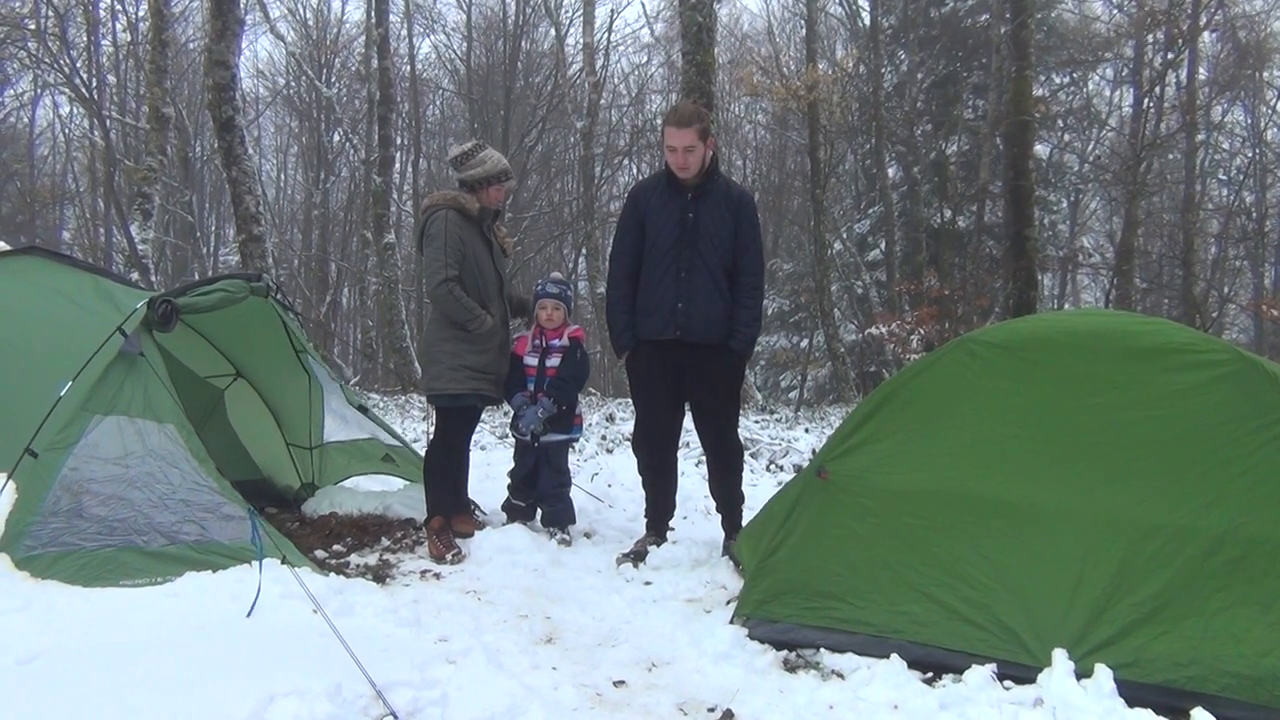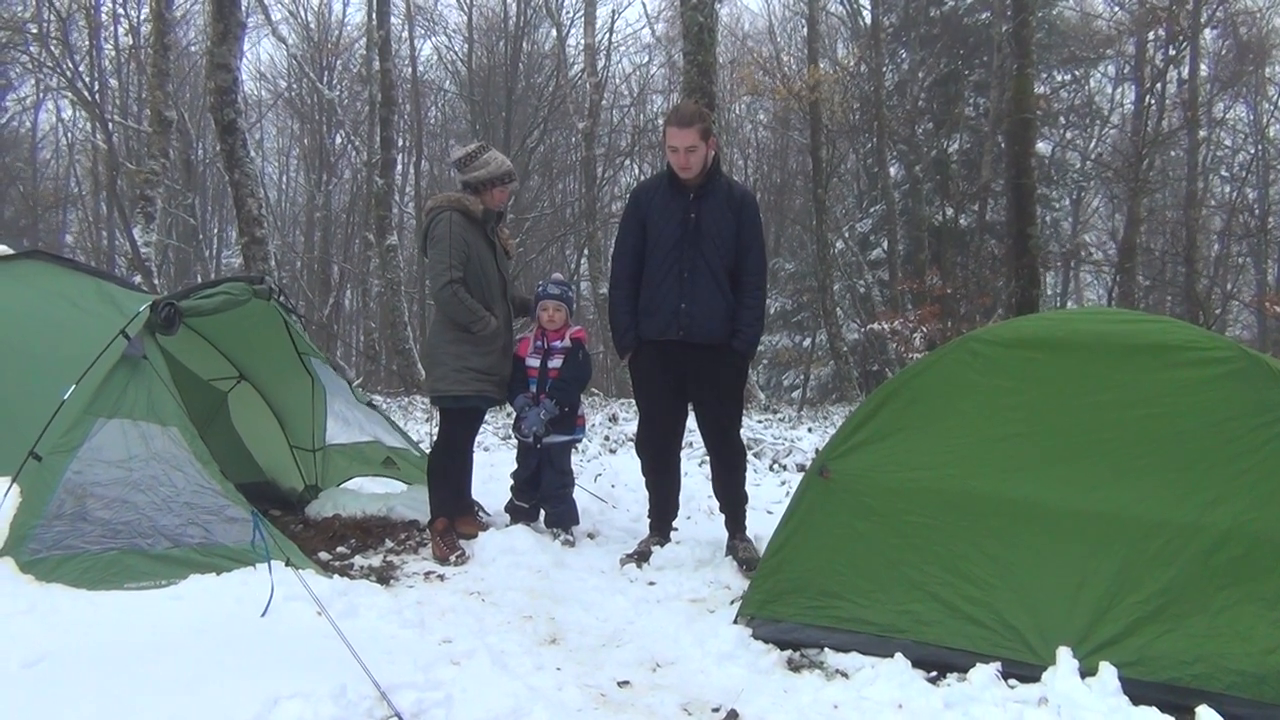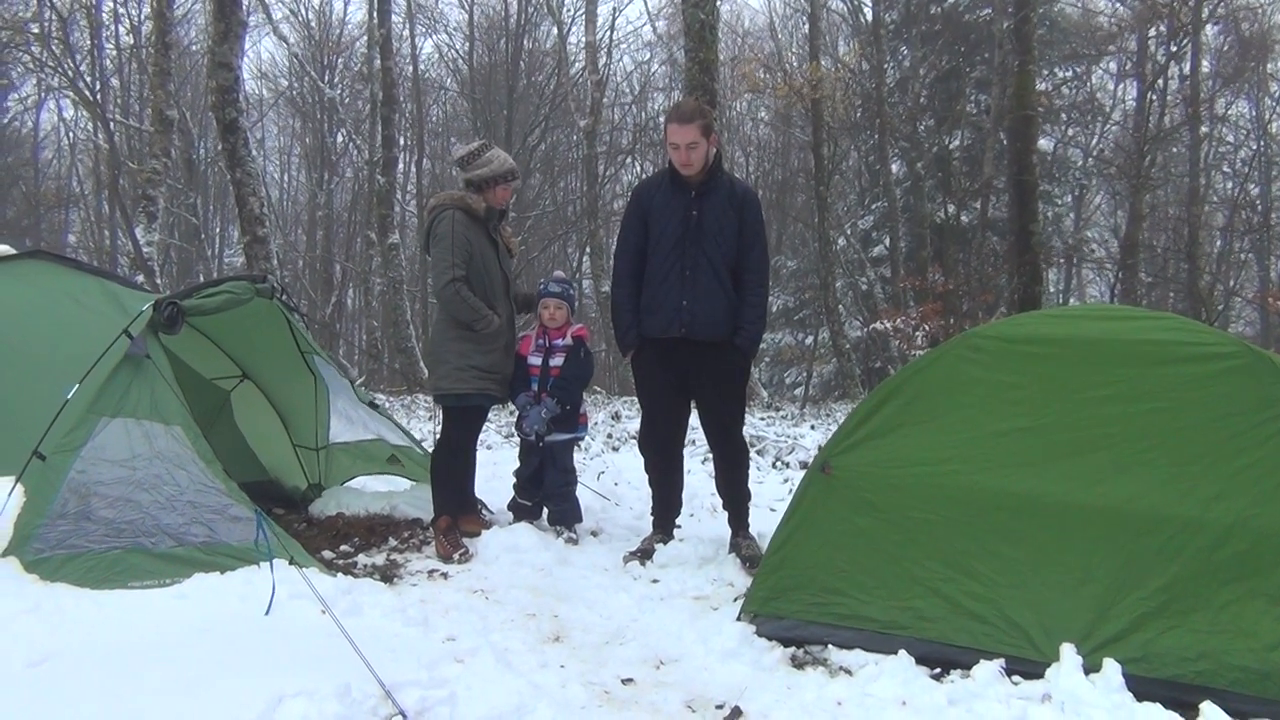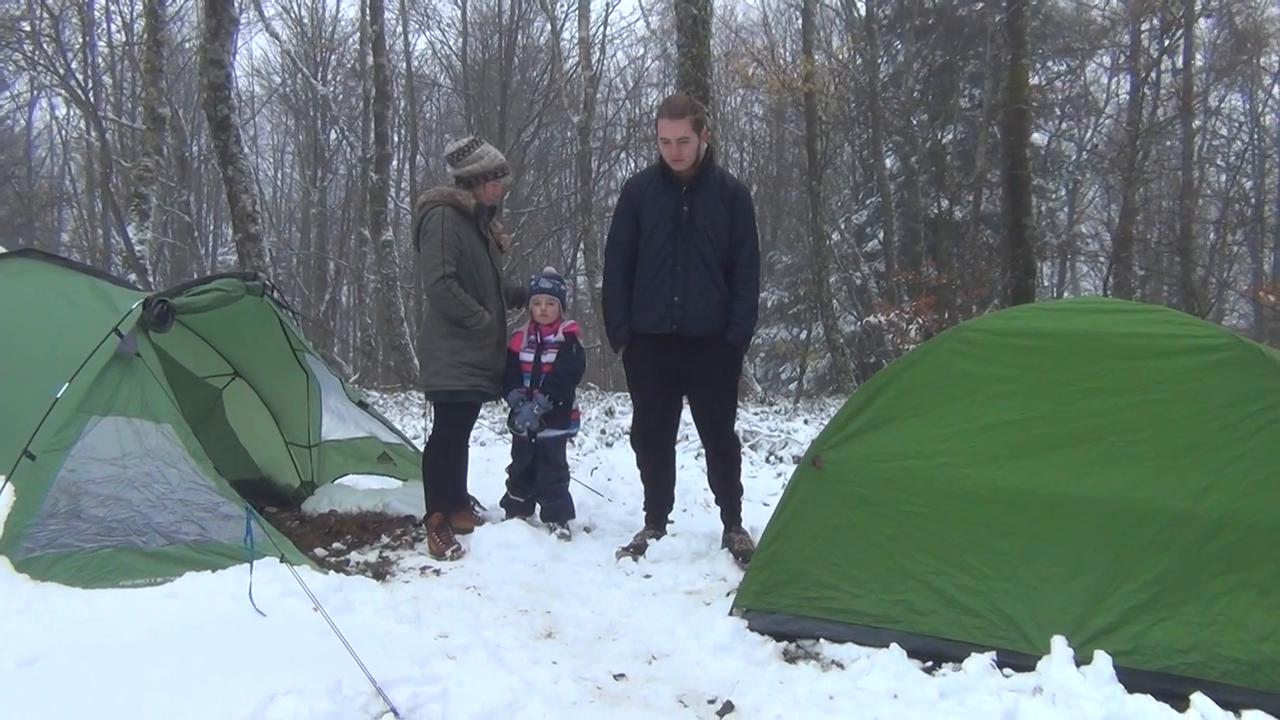
dt=0.4s
person 1, frame 1
left shoulder: (736, 201)
right shoulder: (644, 197)
left elbow: (750, 278)
right elbow: (621, 272)
left wrist: (741, 343)
right wrist: (623, 338)
left hip: (714, 348)
right hip: (653, 347)
left knee: (722, 445)
right knee: (654, 444)
left ankle: (734, 533)
right ankle: (655, 529)
person 1, frame 2
left shoulder: (738, 200)
right shoulder: (646, 197)
left elbow: (752, 278)
right elbow: (623, 272)
left wrist: (744, 343)
right wrist: (625, 338)
left hip: (717, 347)
right hip: (656, 346)
left knee: (724, 444)
right knee: (657, 445)
left ankle: (737, 532)
right ankle: (659, 529)
person 1, frame 3
left shoulder: (739, 198)
right shoulder: (647, 195)
left elbow: (755, 275)
right elbow: (625, 270)
left wrist: (746, 340)
right wrist: (628, 336)
left hip: (719, 345)
right hip: (658, 344)
left knee: (727, 442)
right knee: (659, 443)
left ankle: (740, 529)
right ankle: (662, 527)
person 1, frame 4
left shoulder: (731, 192)
right shoulder: (639, 190)
left elbow: (746, 270)
right elbow: (617, 265)
left wrist: (738, 335)
right wrist: (619, 332)
left hip: (711, 340)
right hip: (650, 339)
left knee: (719, 437)
right knee: (652, 438)
left ankle: (733, 525)
right ankle: (654, 522)
person 2, frame 1
left shoulder: (484, 225)
right shoulder: (447, 221)
right elbow: (441, 287)
left wrist: (527, 308)
right wrist: (485, 324)
left hip: (478, 356)
right hip: (454, 355)
left knee: (463, 436)
right knee: (449, 437)
left ankle: (459, 509)
right ankle: (438, 525)
person 2, frame 2
left shoulder: (487, 226)
right shoulder: (450, 222)
right elbow: (445, 289)
left wrist: (531, 306)
right wrist: (488, 325)
left hip: (483, 356)
right hip: (458, 357)
left knee: (466, 438)
right knee: (452, 438)
left ankle: (462, 511)
right ankle: (442, 527)
person 2, frame 3
left shoulder: (489, 225)
right shoulder: (452, 221)
right elbow: (448, 287)
left wrist: (537, 301)
right wrist: (491, 323)
left hip: (484, 355)
right hip: (460, 355)
left knee: (469, 436)
right knee: (455, 437)
left ankle: (465, 510)
right ankle: (445, 524)
person 2, frame 4
left shoulder: (480, 221)
right shoulder: (443, 217)
right elbow: (438, 284)
left wrist: (528, 295)
right wrist: (482, 320)
left hip: (476, 352)
right hip: (452, 352)
left knee: (461, 432)
right knee: (447, 433)
left ankle: (458, 507)
right ankle: (437, 521)
person 3, frame 1
left shoulder: (573, 344)
right shoulder: (524, 343)
left elbow: (569, 383)
right elbow: (512, 379)
left wrist: (542, 410)
right wrist: (523, 405)
left hip: (558, 423)
right hip: (525, 423)
left knee: (554, 476)
right knee: (523, 471)
left ankle: (558, 523)
right ankle: (517, 516)
person 3, frame 2
left shoulder: (575, 345)
right shoulder: (526, 345)
left elbow: (571, 384)
right elbow: (515, 381)
left wrist: (544, 411)
right wrist: (525, 407)
left hip: (561, 424)
right hip: (528, 425)
left knee: (557, 476)
right knee: (525, 472)
left ankle: (561, 524)
right ankle: (520, 517)
person 3, frame 3
left shoulder: (577, 343)
right shoulder: (528, 342)
left elbow: (573, 383)
right elbow: (517, 379)
left wrist: (545, 410)
right wrist: (527, 406)
left hip: (563, 422)
right hip: (530, 423)
left knee: (560, 475)
right knee: (528, 471)
left ankle: (564, 521)
right ankle: (523, 515)
person 3, frame 4
left shoulder: (568, 340)
right shoulder: (520, 339)
left elbow: (564, 379)
right elbow: (509, 376)
left wrist: (538, 406)
right wrist: (519, 402)
left hip: (555, 418)
right hip: (522, 419)
left knee: (551, 470)
right knee: (520, 467)
left ankle: (557, 518)
right ankle: (515, 511)
